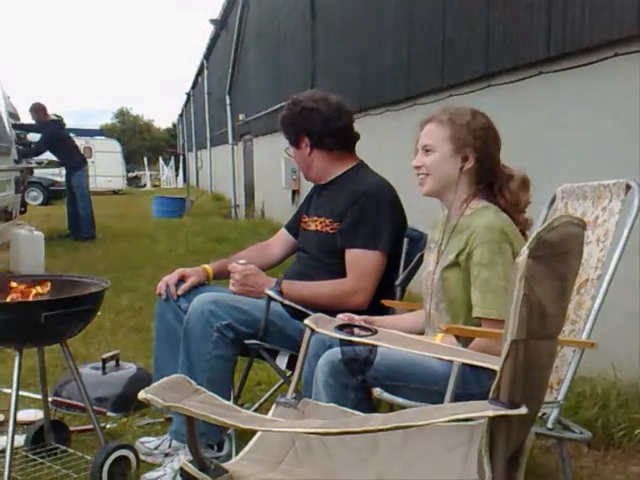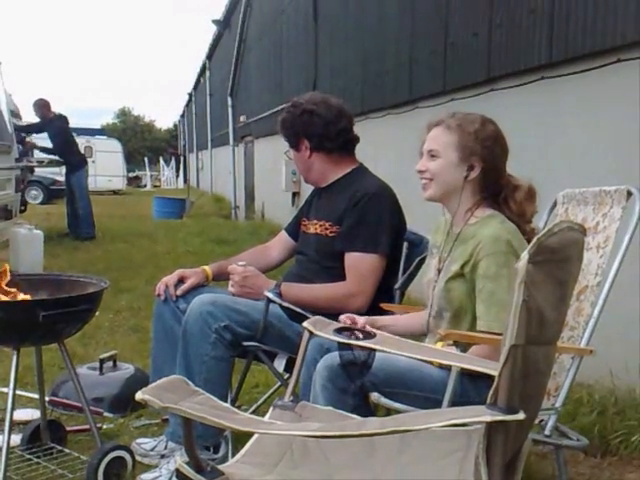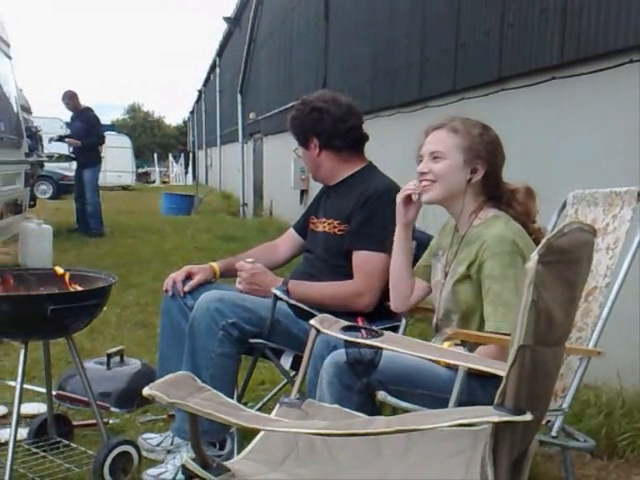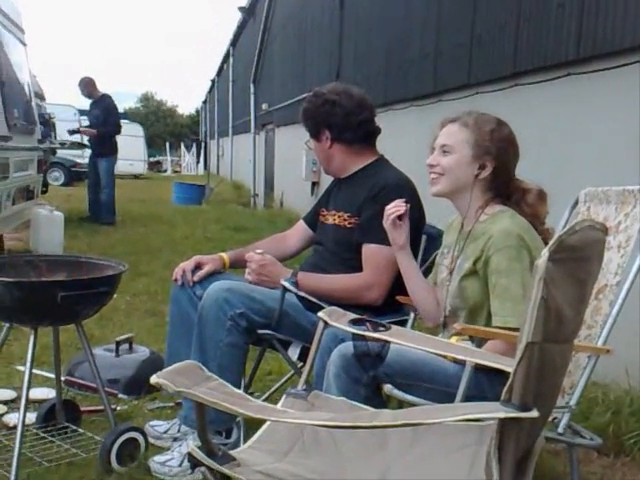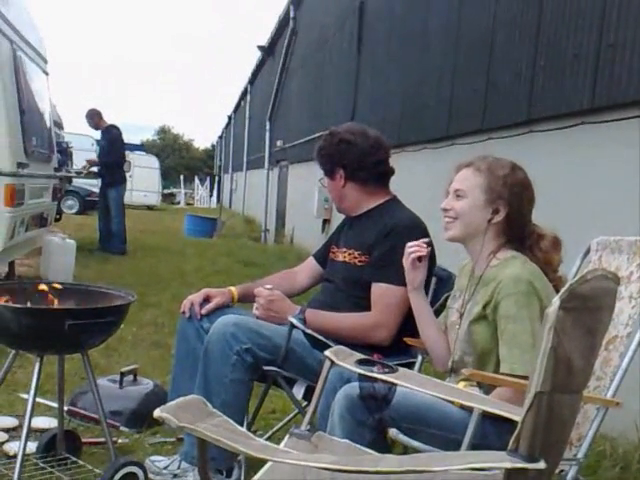
dt=0.7s
person 1, frame 1
left shoulder: (370, 194)
right shoulder: (321, 192)
left elbow: (357, 293)
right elbow: (274, 247)
left wrist: (271, 287)
right wrist: (208, 269)
right hip: (293, 305)
left knee: (210, 311)
right knee: (177, 296)
left ankle: (203, 443)
right ankle: (182, 422)
person 1, frame 2
left shoulder: (370, 197)
right shoulder: (321, 195)
left elbow: (357, 297)
right elbow: (273, 250)
left wrist: (271, 289)
right wrist: (207, 271)
right hip: (290, 307)
left knee: (209, 312)
right knee: (175, 298)
left ankle: (199, 445)
right ankle: (177, 426)
person 1, frame 3
left shoulder: (377, 195)
right shoulder: (330, 193)
left elbow: (364, 295)
right elbow: (281, 247)
left wrist: (279, 287)
right wrist: (215, 268)
right hip: (299, 305)
left knee: (215, 309)
right knee: (183, 294)
left ankle: (205, 442)
right ankle: (183, 423)
person 1, frame 4
left shoulder: (389, 188)
right shoulder: (342, 185)
left elbow: (373, 288)
right elbow: (291, 239)
left wrist: (287, 279)
right wrist: (224, 258)
left hip: (346, 316)
right hip: (307, 296)
left knee: (225, 298)
right knee: (193, 283)
left ankle: (211, 432)
right ankle: (188, 411)
person 1, frame 5
left shoulder: (400, 229)
right shoulder: (352, 224)
left elbow: (381, 328)
right elbow: (299, 276)
left wrist: (296, 315)
right wrist: (232, 292)
right hip: (315, 335)
left knee: (231, 333)
right knee: (200, 316)
right ankle: (193, 444)
person 2, frame 1
left shoulder: (488, 230)
right shoulder: (447, 223)
left elbow: (494, 343)
left wrist: (410, 350)
right wrist: (373, 322)
left hip: (479, 372)
right hip: (443, 356)
left knee: (338, 364)
right knee: (324, 342)
person 2, frame 2
left shoulder: (494, 239)
right shoulder: (446, 229)
left elbow: (494, 352)
left wrist: (413, 356)
right wrist: (375, 322)
left hip: (478, 381)
right hip: (442, 363)
left knee: (337, 368)
right knee: (322, 347)
person 2, frame 3
left shoulder: (499, 239)
right shoulder: (450, 230)
left elbow: (501, 352)
right elbow: (401, 301)
left wrist: (429, 358)
right wrist: (403, 227)
left hip: (487, 382)
right hip: (449, 362)
left knee: (343, 366)
right knee: (329, 343)
person 2, frame 4
left shoulder: (505, 234)
right shoulder: (457, 227)
left elbow: (509, 347)
right elbow: (434, 315)
left wrist: (439, 359)
right wrist: (400, 248)
left hip: (494, 377)
right hip: (457, 357)
left knee: (350, 358)
right knee: (338, 337)
person 2, frame 5
left shoulder: (515, 280)
right shoulder: (470, 271)
left elbow: (518, 394)
right elbow: (444, 359)
left wrist: (456, 406)
right wrist: (415, 289)
left hip: (500, 426)
right hip: (468, 403)
left knee: (356, 399)
right knee: (345, 378)
person 3, frame 1
left shoulder: (52, 131)
right shoulder: (48, 124)
left elbow: (36, 151)
right elbow: (33, 128)
left wrist: (17, 151)
right wrist: (13, 125)
left hip: (77, 166)
right hip: (71, 166)
left knee: (82, 201)
right knee: (71, 201)
left ankle: (88, 233)
right ankle: (75, 231)
person 3, frame 2
left shoulder: (58, 125)
right shoulder: (48, 123)
left elbow: (58, 150)
right elbow: (31, 128)
left wrist: (37, 147)
left hip: (78, 166)
right hip: (70, 166)
left knee: (82, 200)
right knee: (71, 200)
left ankle: (88, 232)
right ankle: (74, 230)
person 3, frame 3
left shoulder: (90, 117)
right shoulder: (74, 117)
left elbow: (100, 140)
left wrist: (80, 143)
right wrist: (60, 138)
left hip: (91, 163)
right hip: (80, 163)
left knee: (91, 198)
right knee: (79, 197)
left ankle: (97, 229)
right ankle: (82, 226)
person 3, frame 4
left shoulder: (108, 104)
right shoulder: (93, 105)
left elbow: (116, 129)
left wrist: (95, 132)
right wrist: (81, 130)
left hip: (107, 153)
right hip: (95, 152)
left knee: (106, 186)
right knee: (92, 185)
left ankle: (108, 217)
right ankle: (94, 214)
person 3, frame 5
left shoulder: (114, 134)
right shoulder: (104, 134)
left elbow: (119, 159)
left wrist: (98, 162)
right wrist: (94, 163)
left hip: (116, 182)
right hip: (106, 181)
left knee: (116, 215)
right knee: (103, 214)
left ankle: (119, 247)
right ankle: (105, 244)
